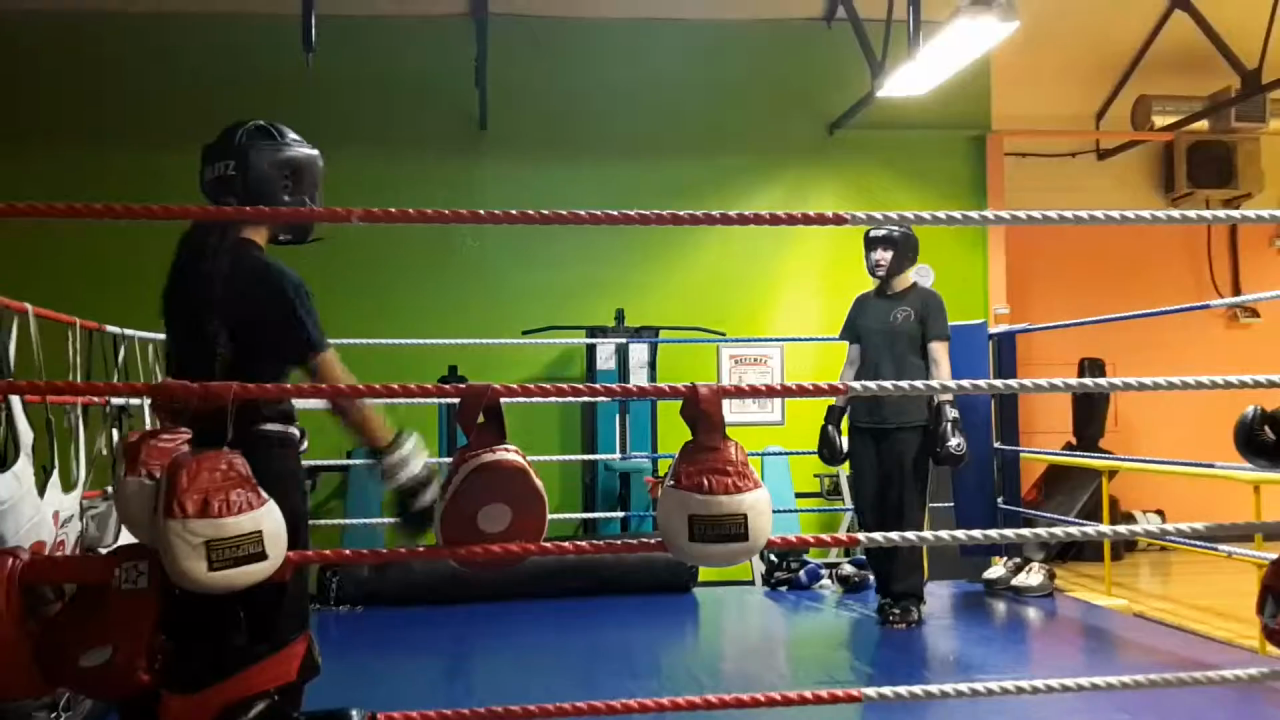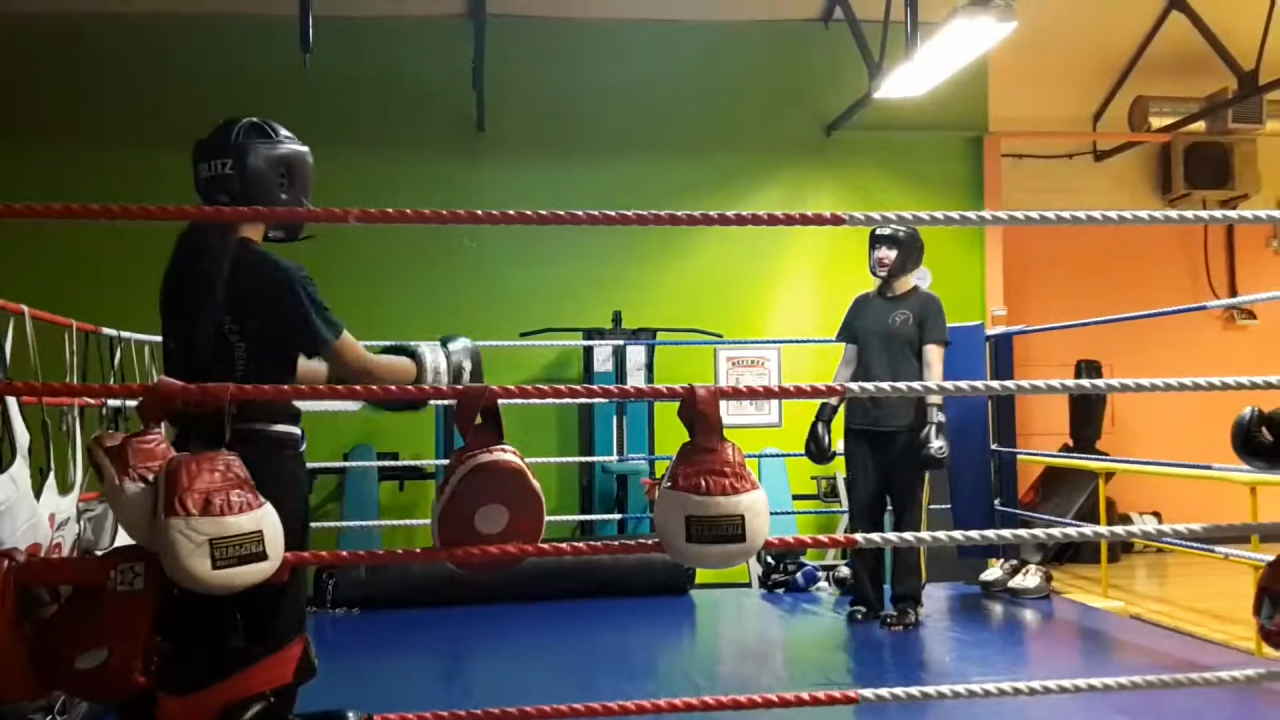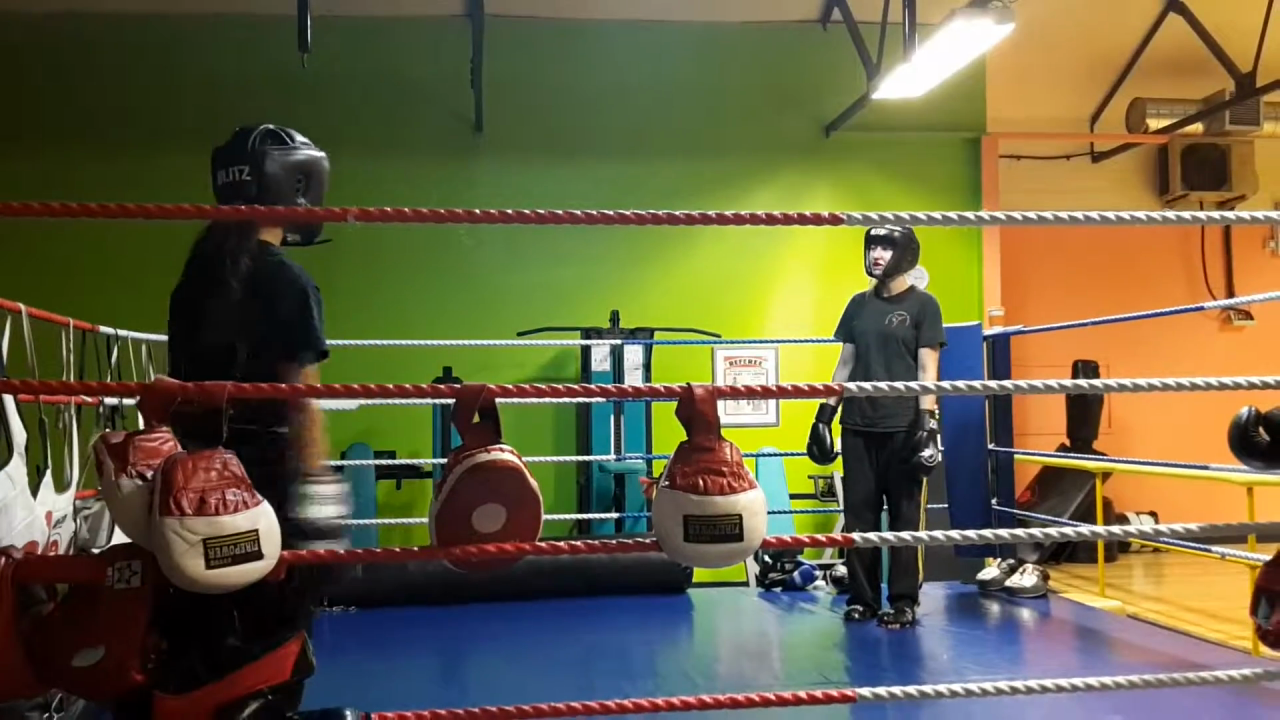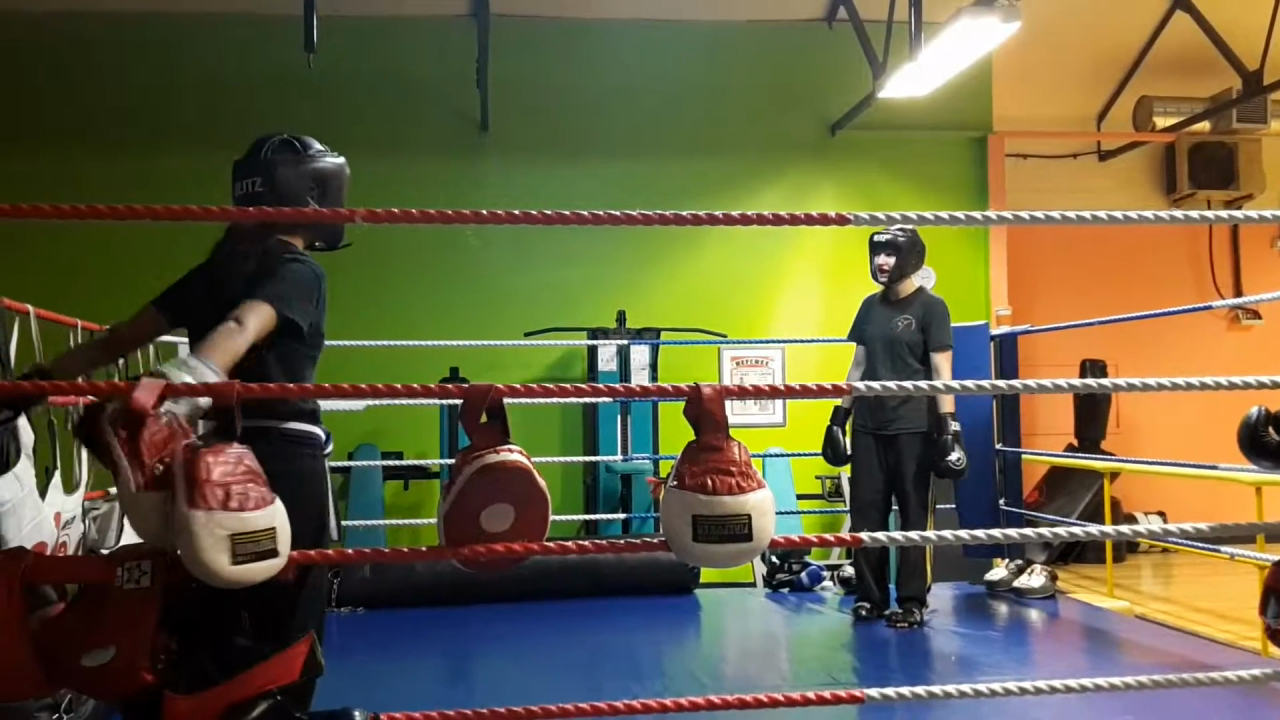
dt=0.3s
person 1, frame 1
left shoulder: (192, 266)
right shoulder: (270, 279)
right elbow: (339, 388)
right wrist: (406, 463)
left hip: (201, 458)
right hip: (258, 460)
left knee: (203, 621)
right knee: (272, 630)
person 1, frame 2
left shoulder: (188, 265)
right shoulder: (273, 277)
right elbow: (355, 366)
left wrist: (327, 373)
right wrist: (439, 365)
left hip: (194, 462)
right hip: (262, 464)
left knee: (196, 626)
right knee: (268, 626)
person 1, frame 3
left shoulder: (204, 270)
right shoulder: (284, 281)
left elbow: (187, 380)
right elbow: (299, 404)
right hip: (264, 463)
left knee: (200, 622)
right knee: (273, 627)
person 1, frame 4
left shoulder: (218, 269)
right shoulder: (298, 273)
left elbow: (122, 336)
right elbow: (239, 329)
left wrist: (28, 384)
right hip: (286, 458)
left knee: (212, 618)
right knee: (288, 625)
person 2, frame 1
left shoulder: (926, 301)
right shoulder: (863, 304)
left elbow: (939, 362)
left wrist: (947, 414)
right wrist: (833, 416)
left hip: (910, 423)
right hip: (864, 422)
left knee: (907, 512)
right knee: (869, 511)
left ankle: (908, 597)
right ankle: (886, 589)
person 2, frame 2
left shoulder: (925, 304)
right shoulder: (862, 304)
left elbow: (933, 366)
left wrist: (934, 418)
right wrist: (825, 414)
left hip: (905, 426)
right hip: (861, 424)
left knee: (907, 515)
right knee: (862, 514)
left ankle: (906, 602)
right ankle: (865, 598)
person 2, frame 3
left shoulder: (922, 304)
right shoulder: (859, 304)
left elbow: (927, 370)
left wrist: (927, 423)
right wrist: (825, 414)
left hip: (902, 426)
right hip: (858, 425)
left knee: (904, 516)
right knee: (858, 514)
left ankle: (903, 601)
right ankle: (862, 597)
person 2, frame 4
left shoulder: (930, 307)
right shoulder: (870, 306)
left elbow: (941, 372)
left wrist: (949, 429)
right wrist: (839, 417)
left hip: (913, 428)
right hip: (868, 426)
left knee: (914, 516)
right knee: (865, 514)
left ankle: (912, 602)
right ankle: (871, 598)
